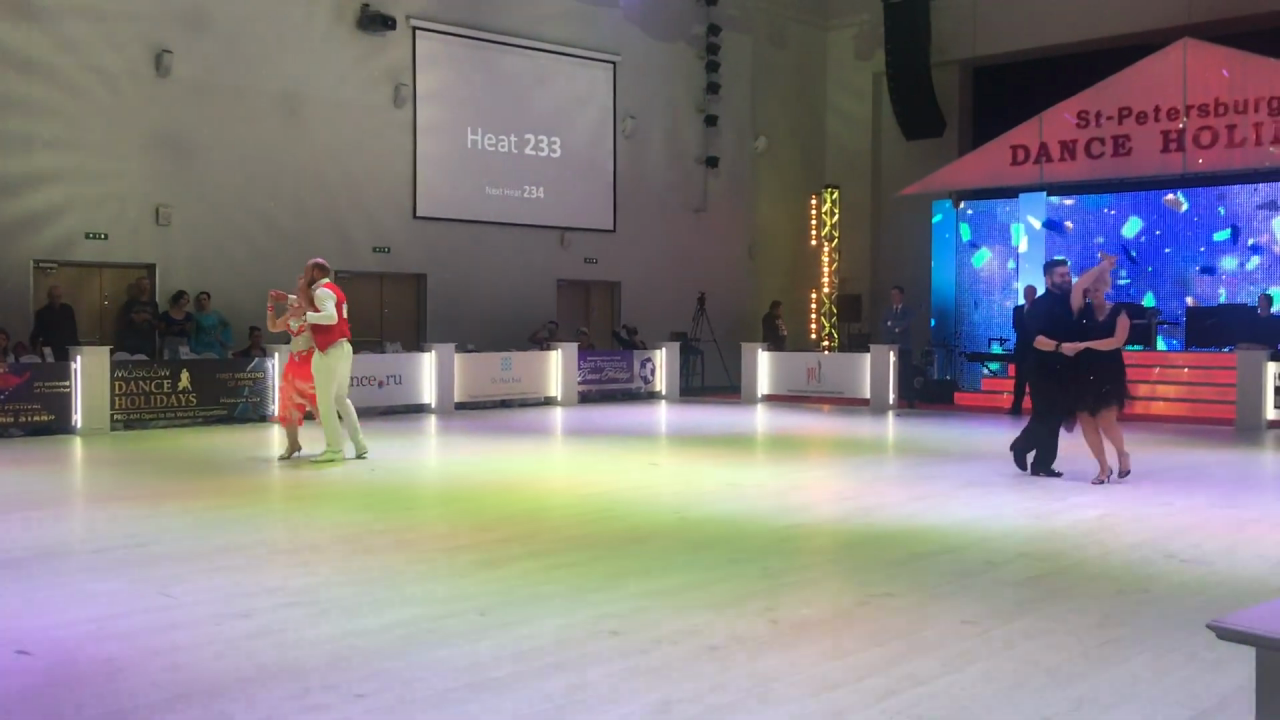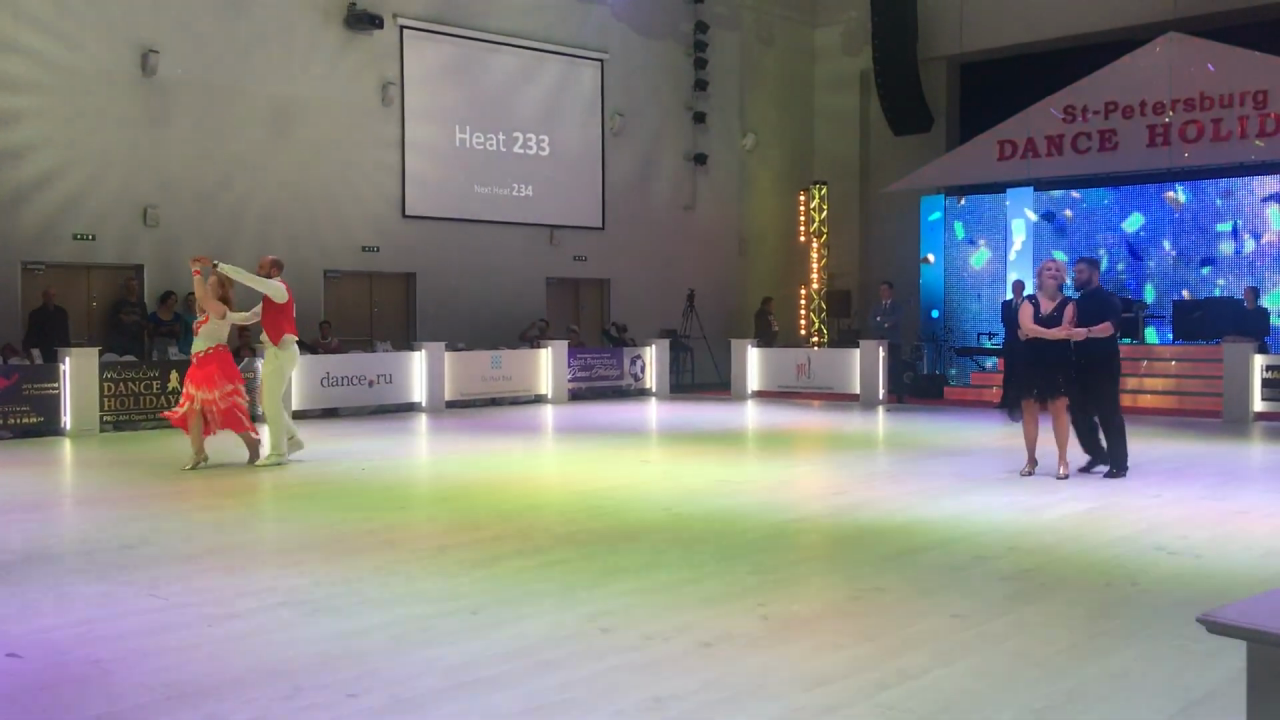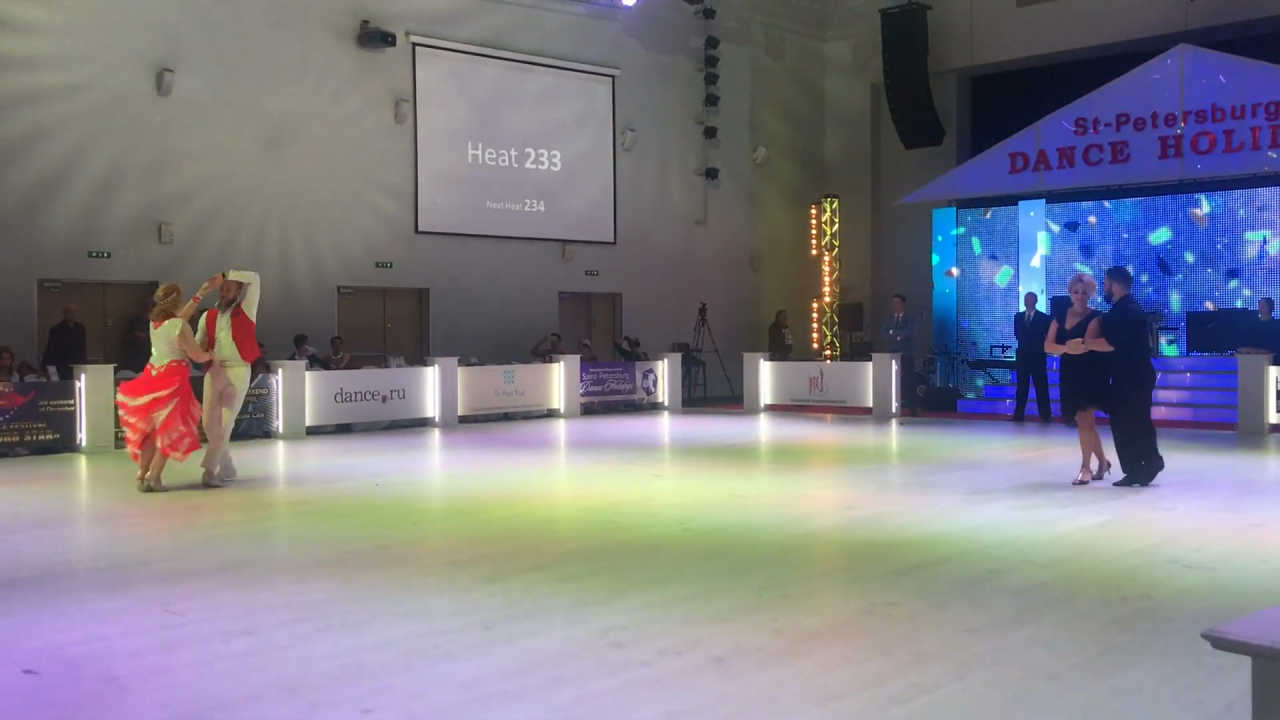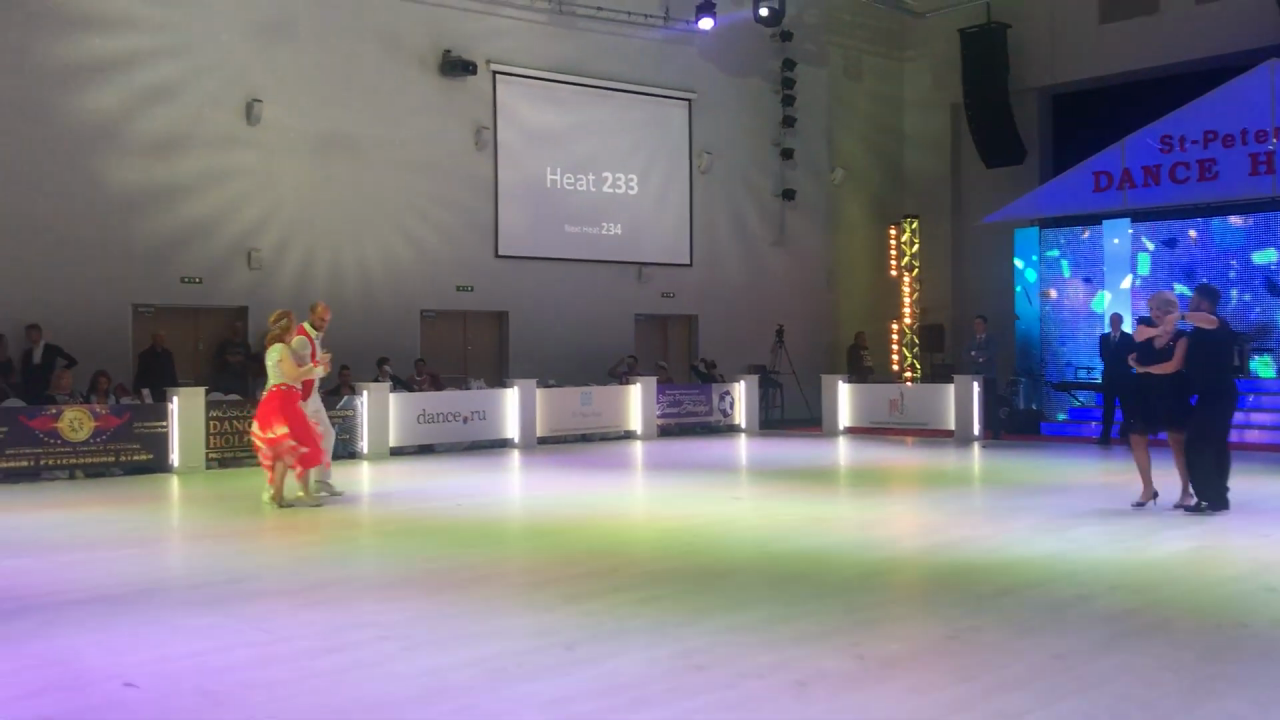
dt=0.7s
person 1, frame 1
left shoulder: (1068, 302)
right shoulder: (1040, 304)
right elbow: (1036, 338)
right wrist: (1061, 346)
left hip: (1061, 368)
right hip: (1044, 368)
left knee: (1056, 415)
right knee: (1045, 414)
left ankle: (1043, 463)
right ankle: (1022, 447)
person 1, frame 2
left shoulder: (1107, 300)
right shoulder: (1076, 301)
left elbow: (1109, 326)
left wrist: (1087, 331)
left hip: (1105, 365)
right hip: (1083, 365)
left knee: (1108, 412)
right knee: (1080, 412)
left ankle: (1118, 462)
right ankle: (1097, 454)
person 1, frame 3
left shoulder: (1129, 311)
right shoulder: (1119, 310)
left elbow: (1111, 343)
right elbow: (1106, 335)
left wrist: (1083, 343)
left hip: (1135, 377)
right hip: (1123, 377)
left knee: (1137, 423)
right knee: (1122, 423)
left ankle: (1150, 463)
right ankle: (1134, 470)
person 1, frame 4
left shoulder: (1215, 326)
right shoulder: (1200, 331)
left elbow: (1211, 321)
right elbow: (1185, 349)
left wrist: (1182, 317)
left hip: (1218, 395)
right hip: (1210, 395)
left knee: (1198, 444)
right knee: (1212, 444)
left ankle: (1211, 496)
right ankle: (1216, 495)
person 2, frame 1
left shoulder: (1118, 314)
right shoulder: (1081, 309)
left elbow: (1117, 341)
right elbow: (1077, 288)
left wrist: (1084, 344)
right wrist: (1101, 267)
left hip: (1108, 372)
right hip: (1083, 372)
left knee: (1107, 419)
right knee: (1086, 422)
left ankle: (1122, 454)
right ankle: (1104, 466)
person 2, frame 2
left shoulder: (1067, 303)
right shoulder: (1029, 301)
left elbow: (1064, 332)
right elbow: (1025, 325)
left wrist: (1034, 334)
right wrist: (1053, 332)
left hip: (1058, 362)
right hip: (1032, 360)
left knee: (1058, 409)
right knee: (1029, 410)
left ankle: (1062, 460)
right ankle: (1030, 458)
person 2, frame 3
left shoulder: (1094, 317)
right shoulder: (1061, 317)
right elbow: (1047, 345)
left wrist: (1063, 348)
right wrist: (1068, 347)
left hip: (1090, 373)
right hip: (1070, 374)
left knee: (1084, 420)
right knee: (1085, 420)
left ankle: (1085, 468)
right ankle: (1102, 462)
person 2, frame 4
left shoulder: (1181, 337)
right shoulder: (1144, 327)
left elbow: (1174, 366)
right elbow: (1139, 335)
left wrist: (1142, 368)
right wrist: (1159, 330)
left hip: (1172, 394)
right hip: (1144, 394)
left knee: (1177, 443)
right knee: (1137, 440)
left ankle: (1186, 491)
right ankle: (1148, 488)
person 3, frame 1
left shoulder: (323, 292)
right shoulder: (330, 292)
left elbow: (331, 317)
left wrist: (304, 315)
left hip: (330, 351)
right hip: (343, 349)
left knee: (325, 401)
right knee: (340, 398)
left ankle: (335, 448)
right ankle: (359, 443)
person 3, frame 2
left shoulder: (278, 288)
right shoulder: (271, 296)
left elbow: (247, 277)
right elbow: (250, 317)
left wrist: (218, 266)
left hip: (282, 351)
right hip: (278, 351)
left knee: (272, 401)
right knee: (266, 400)
left ankle: (278, 452)
right ankle: (291, 438)
person 3, frame 3
left shoulder: (246, 310)
right shoulder: (209, 317)
left elbow: (254, 280)
right elbow: (197, 345)
left wrist: (226, 275)
left hip: (238, 372)
right hip: (214, 372)
left knee: (226, 421)
right knee: (209, 421)
left ankle: (210, 470)
right ankle: (227, 467)
person 3, frame 4
left shoulder: (314, 335)
right shoulder: (301, 339)
left hip: (312, 395)
right hip: (300, 397)
left knee: (327, 434)
left ankle: (321, 481)
person 4, frame 1
right shoulder: (292, 313)
right elbow: (273, 327)
right wrist: (271, 306)
left hip: (312, 361)
right hip: (295, 361)
left knee: (316, 403)
right knee: (289, 404)
right ankle: (292, 444)
person 4, frame 2
left shoulder: (219, 309)
right shoulder: (211, 311)
left elbow: (201, 293)
left wrist: (196, 270)
left hip: (216, 363)
right hip: (200, 364)
left knee: (226, 409)
right knee: (193, 409)
left ankle: (252, 443)
right ankle: (198, 454)
person 4, frame 3
left shoulder: (157, 321)
right shoulder: (179, 326)
left elbow: (182, 315)
right elbow: (196, 355)
left wrist: (201, 294)
right wrist: (212, 354)
left hip: (152, 376)
right hip: (172, 379)
left knee: (149, 426)
right knee: (172, 428)
left ankle: (143, 473)
right ankle: (154, 477)
person 4, frame 4
left shoulder: (276, 347)
right shoulder: (282, 349)
right elbow: (295, 375)
right wrist: (317, 363)
left hip: (279, 401)
right hip: (282, 402)
left knee: (285, 450)
right knee: (304, 446)
left ankle: (276, 493)
right ankle: (306, 493)
